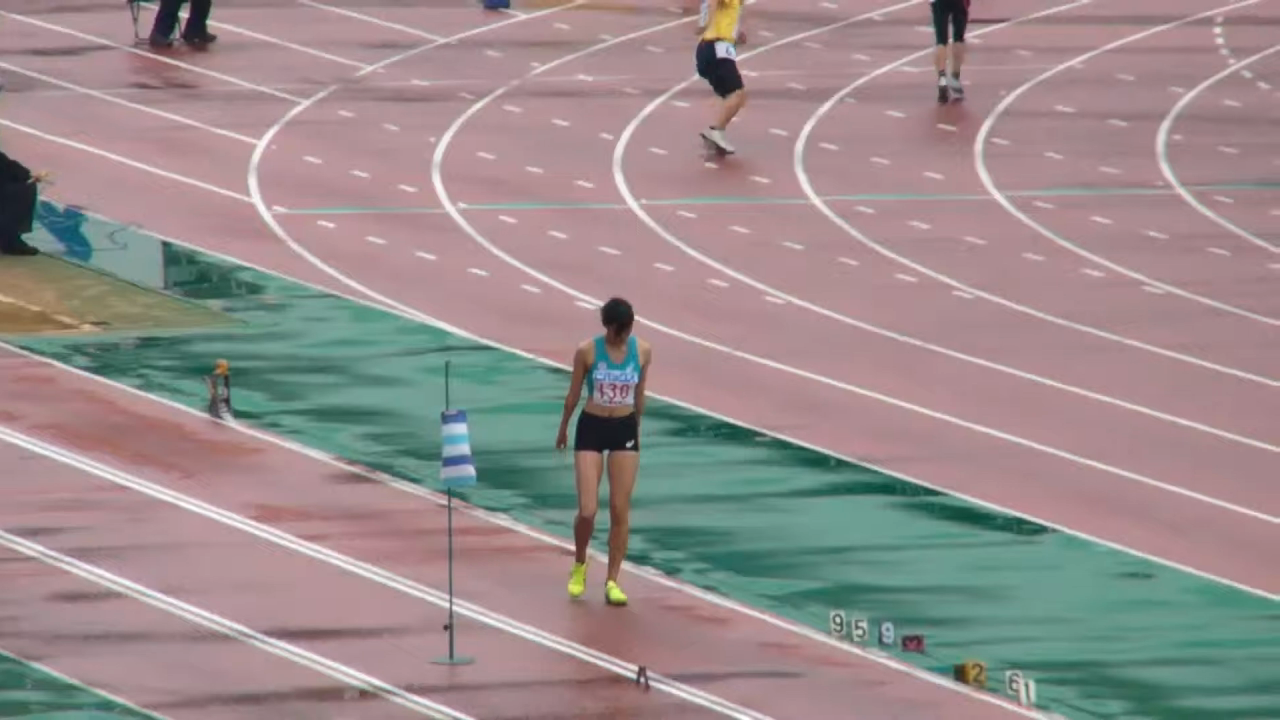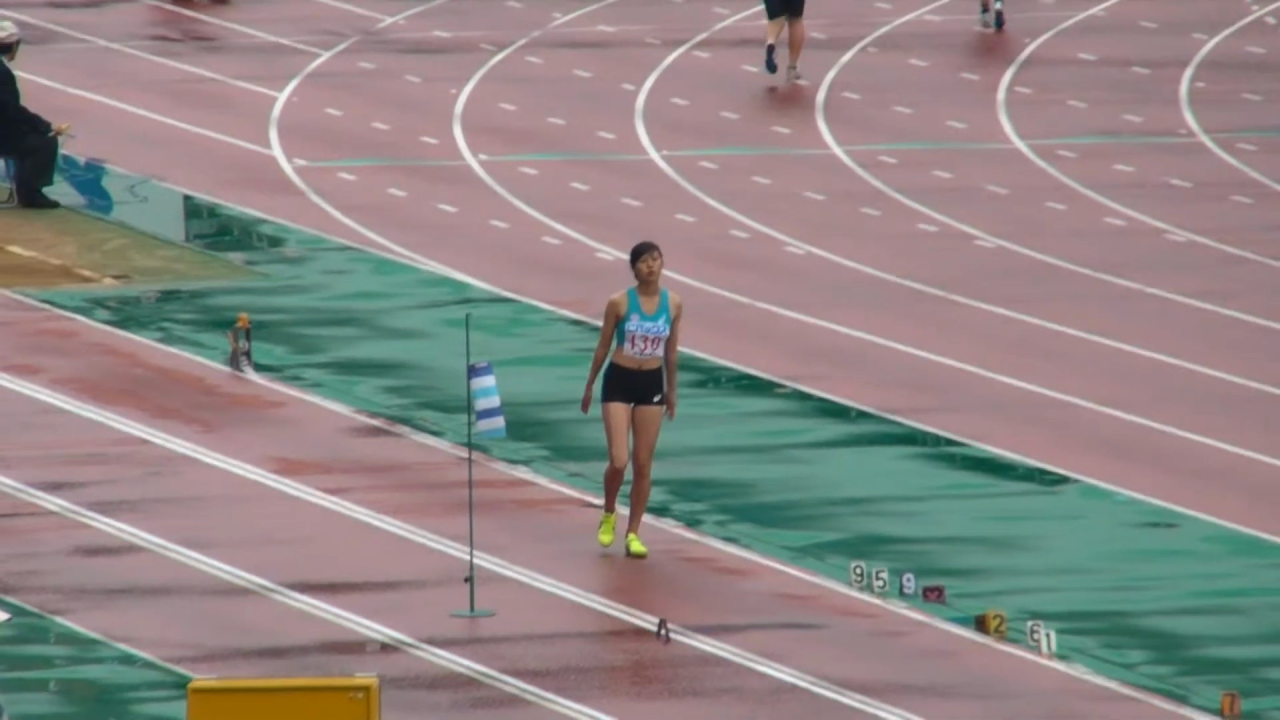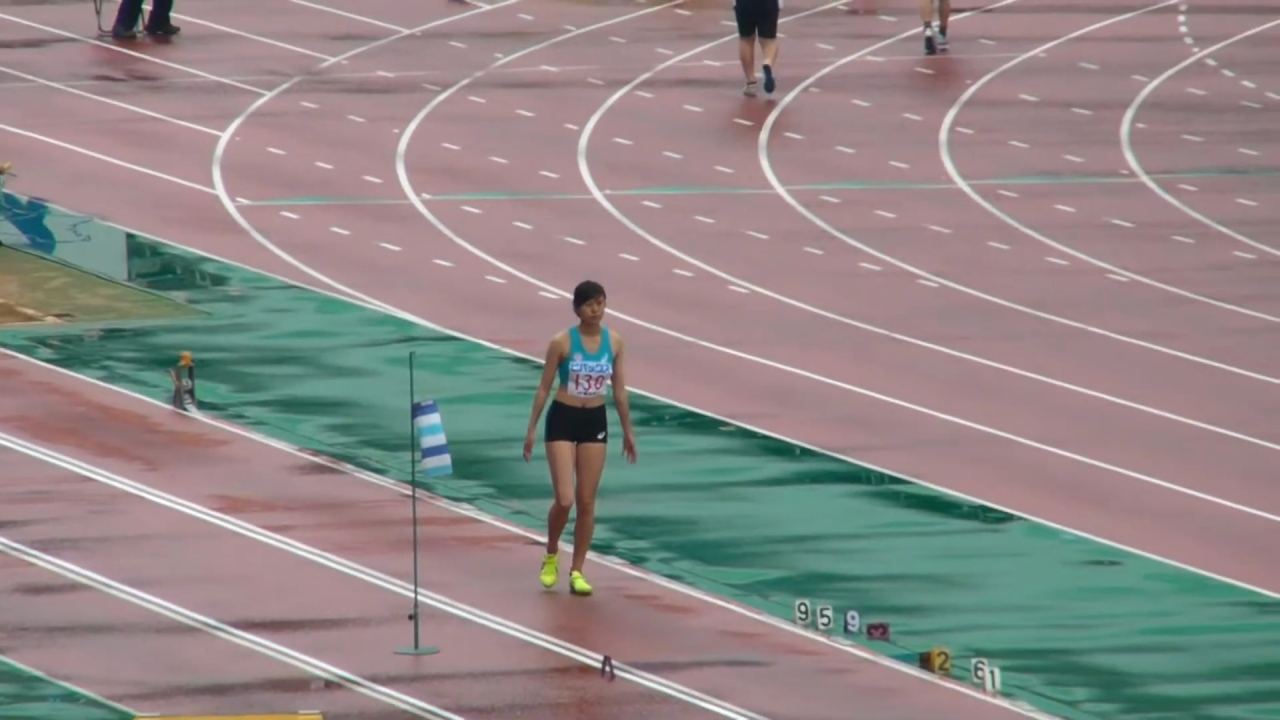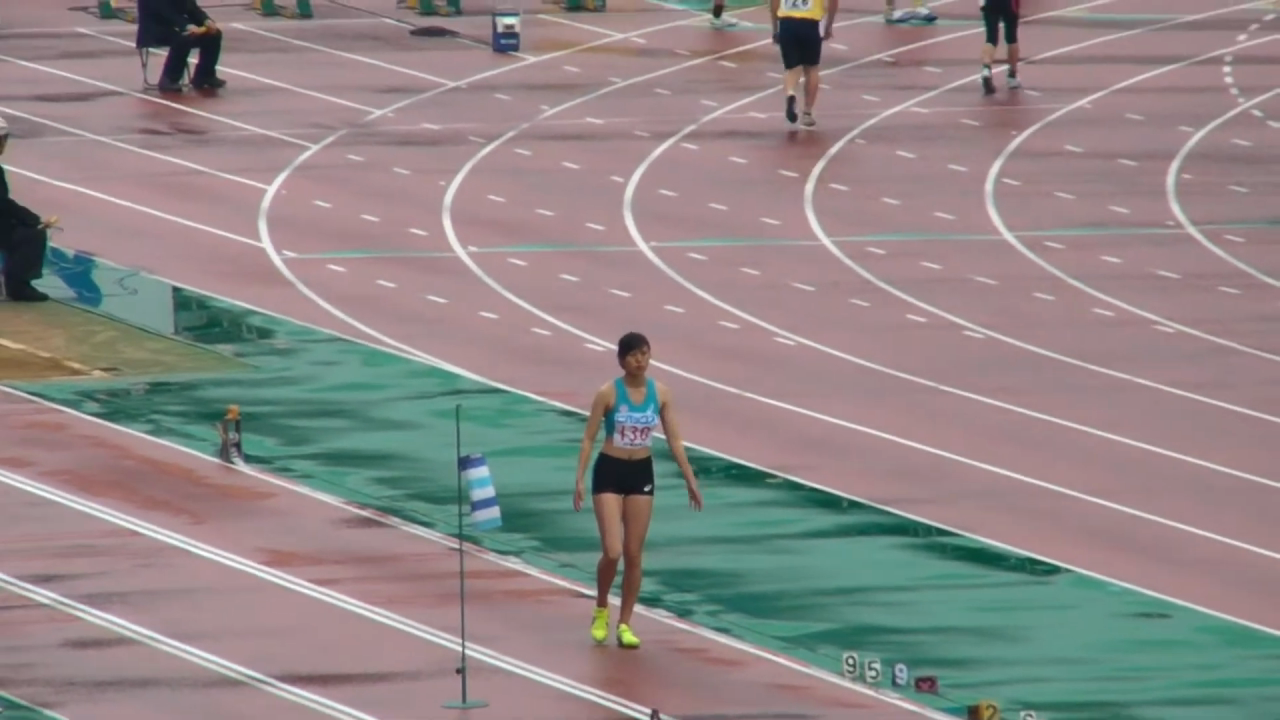
dt=1s
person 1, frame 1
left shoulder: (643, 350)
right shoulder: (587, 350)
right elbow: (573, 393)
left wrist: (638, 429)
right wrist: (562, 428)
left hip: (624, 429)
right hip: (591, 428)
left knee: (620, 510)
right knee: (587, 510)
left ankle: (612, 581)
right ankle: (579, 565)
person 1, frame 2
left shoulder: (673, 303)
right shoulder: (619, 302)
left elbow: (670, 350)
right elbow: (603, 346)
left wrist: (671, 391)
right wrist: (588, 386)
left hip: (651, 383)
right hip: (619, 380)
left knee: (643, 464)
right knee: (618, 462)
left ankle: (633, 533)
right ankle: (608, 515)
person 1, frame 3
left shoulder: (615, 342)
right shoulder: (561, 342)
left elbow: (619, 388)
right elbow: (544, 387)
left wrist: (628, 431)
right wrist: (531, 429)
left hip: (595, 421)
right hip: (562, 419)
left knee: (587, 501)
right knee: (564, 500)
left ankle: (577, 571)
right ankle: (550, 557)
person 1, frame 4
left shoulder: (661, 393)
right shoulder: (608, 393)
left elbow: (673, 439)
right elbow: (589, 437)
left wrist: (690, 479)
right wrist: (580, 478)
left hip: (642, 472)
right hip: (610, 471)
left knee: (634, 554)
right knee: (612, 552)
left ankle: (624, 623)
right ankle: (600, 612)
